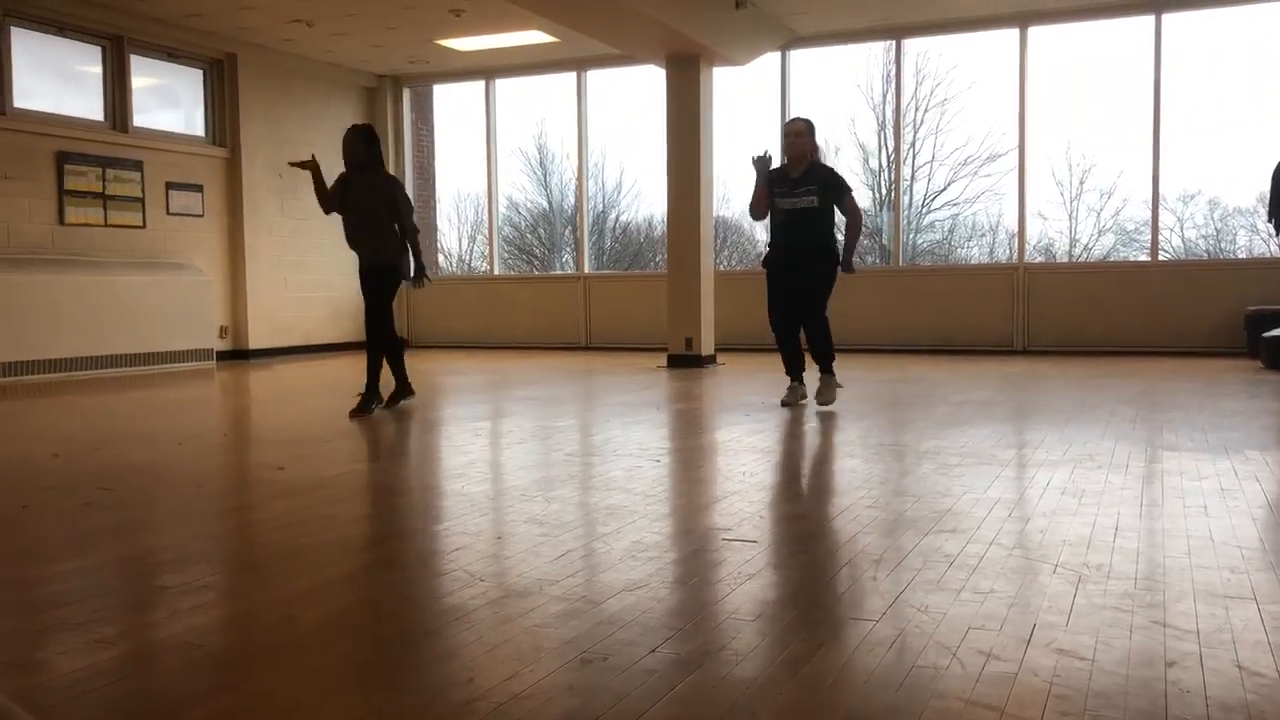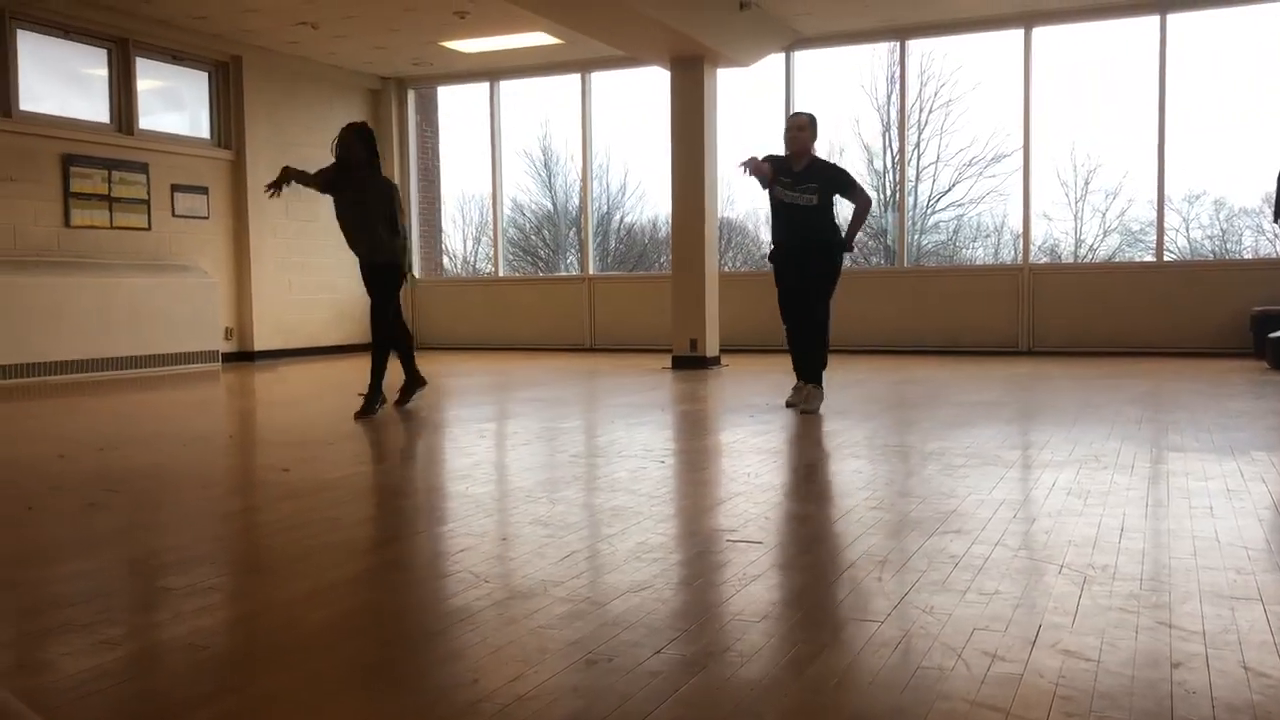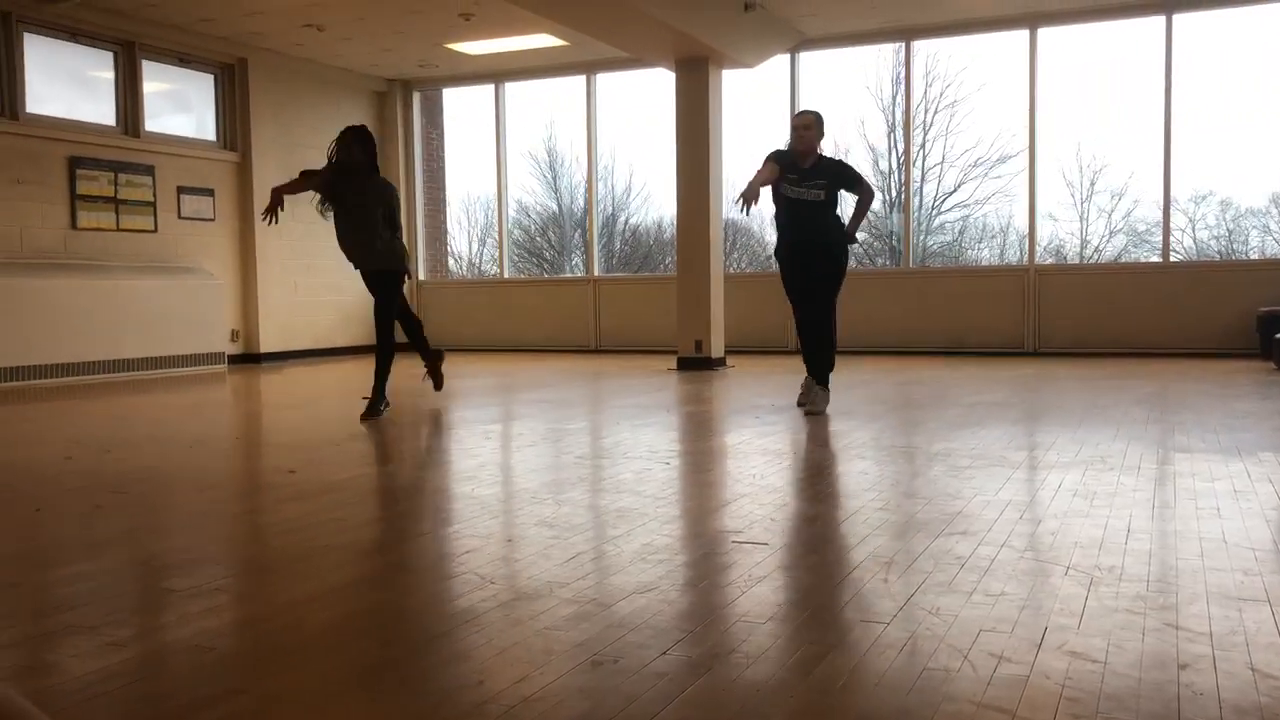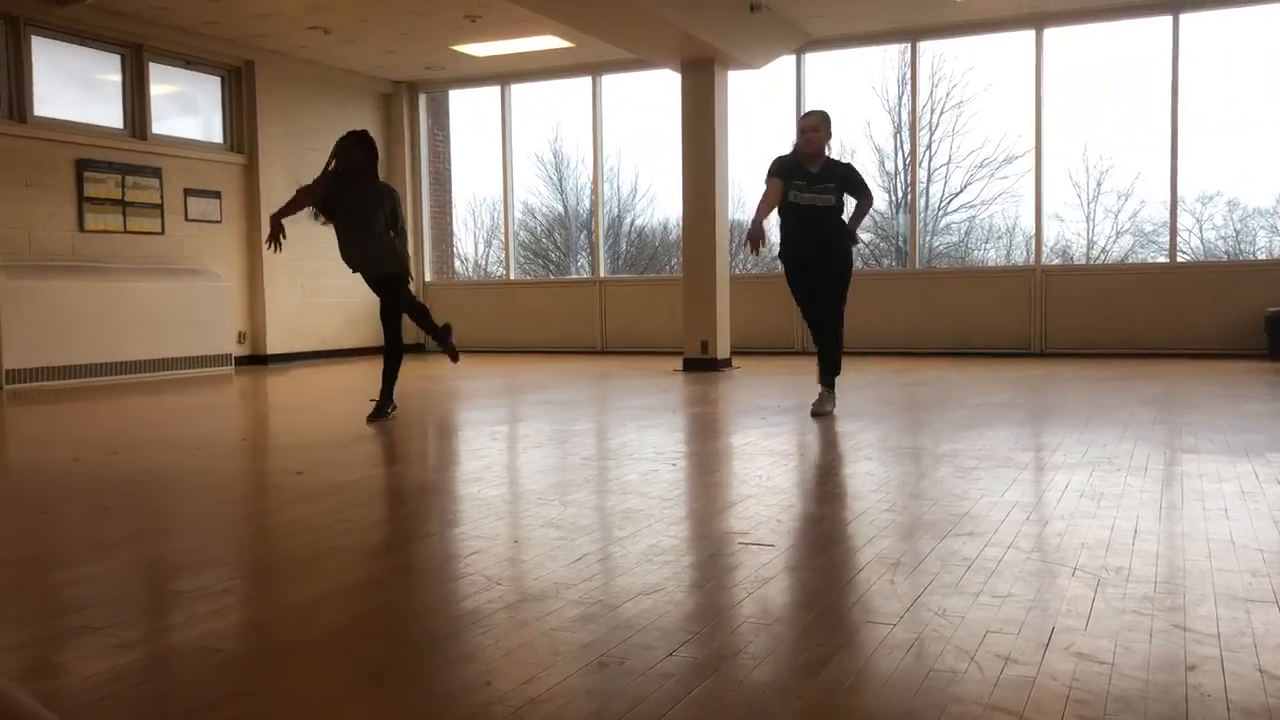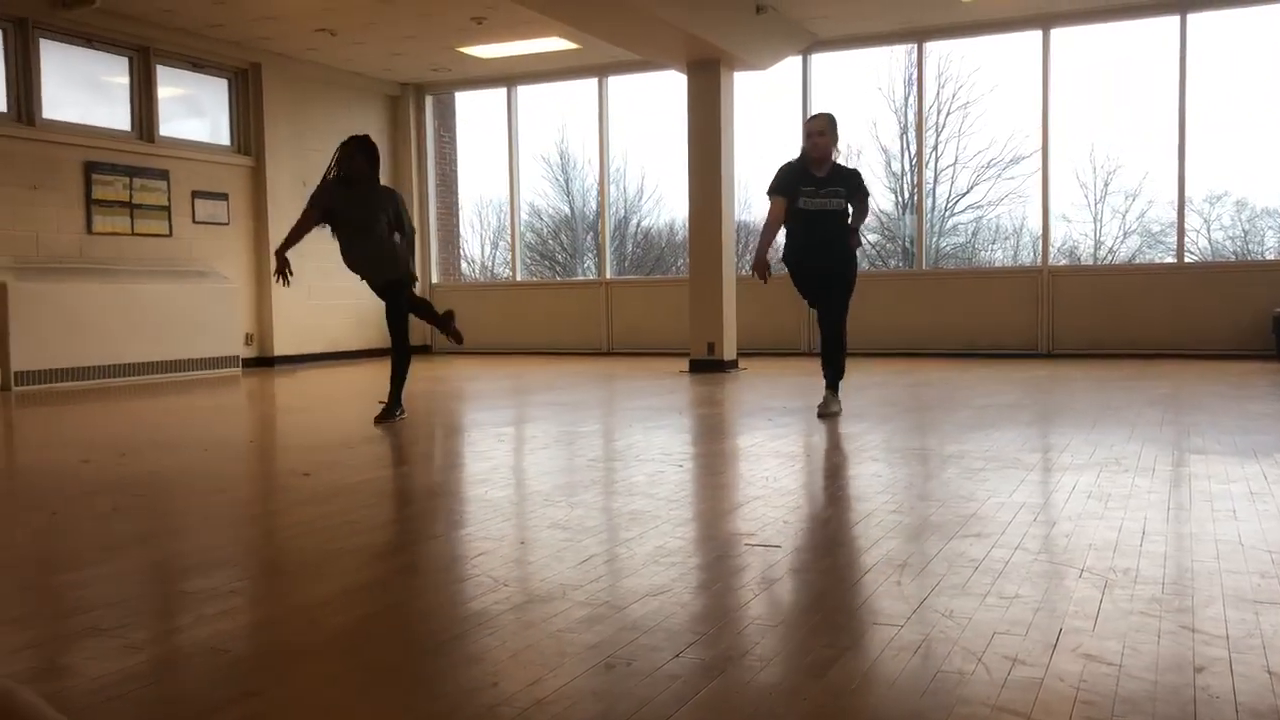
dt=0.1s
person 1, frame 1
left shoulder: (826, 177)
right shoulder: (773, 177)
left elbow: (854, 216)
right elbow: (758, 214)
left wrist: (847, 254)
right wrist: (760, 179)
left hip: (818, 262)
right hip: (780, 261)
left knee: (812, 317)
right knee: (781, 324)
left ankle: (827, 375)
right ankle: (796, 382)
person 1, frame 2
left shoulder: (828, 172)
right shoulder: (775, 165)
left elbow: (864, 201)
right elbow: (762, 174)
left wrist: (848, 237)
right wrist: (755, 165)
left hip: (823, 257)
right hip: (786, 257)
left knee: (814, 315)
right knee: (792, 319)
left ankle: (816, 384)
right ankle: (802, 382)
person 1, frame 3
left shoulder: (835, 169)
right shoulder: (780, 161)
left elbow: (867, 194)
right elbow: (765, 175)
left wrist: (851, 228)
right wrist: (751, 188)
left hip: (829, 254)
right hip: (791, 254)
left knee: (822, 316)
right knee: (804, 317)
left ankle: (820, 386)
right ankle: (811, 375)
person 1, frame 4
left shoulder: (842, 172)
right shoulder: (784, 166)
left elbow: (866, 198)
right elbow: (772, 193)
left wrist: (851, 228)
right wrist: (757, 223)
left hip: (834, 257)
right hip: (796, 257)
left knee: (830, 318)
right knee: (813, 316)
left ankle: (828, 389)
right ankle: (825, 372)
person 1, frame 5
left shoulder: (849, 177)
right shoulder: (789, 174)
left elbow: (862, 207)
right elbow: (776, 214)
left wrist: (855, 230)
right wrist: (761, 253)
left hip: (839, 261)
right hip: (802, 259)
left knee: (833, 322)
right knee: (822, 308)
left ankle: (832, 392)
person 2, frame 1
left shoulder: (388, 184)
right shoulder: (346, 183)
left elbow: (408, 226)
right elbow: (329, 206)
left wrist: (418, 265)
right wrist: (316, 174)
left hip: (389, 262)
right hip: (368, 262)
left knee: (377, 323)
right knee: (381, 323)
left ankle: (370, 394)
right ankle: (402, 384)
person 2, frame 2
left shoulder: (383, 185)
right shoulder: (337, 177)
left elbow: (397, 229)
right elbow: (315, 181)
left wrist: (403, 265)
right wrist: (289, 175)
left hip: (387, 261)
right hip: (368, 260)
left knee: (381, 322)
right knee: (390, 318)
left ankle: (374, 393)
right ankle: (412, 377)
person 2, frame 3
left shoulder: (383, 189)
right shoulder: (334, 179)
left elbow: (394, 230)
right elbow: (306, 181)
left wrist: (401, 262)
right wrist: (279, 192)
left hip: (388, 263)
right hip: (367, 265)
left knee: (384, 325)
right knee: (398, 310)
left ankle: (378, 396)
right ankle: (431, 359)
person 2, frame 4
left shoulder: (385, 193)
right shoulder: (333, 186)
left elbow: (398, 231)
right elbow: (306, 197)
left wrist: (403, 263)
right wrist: (278, 218)
left hip: (391, 268)
right hip: (369, 269)
left knee: (391, 328)
right knee: (405, 305)
left ankle: (386, 399)
right ankle: (441, 335)
person 2, frame 5
left shoulder: (387, 197)
right shoulder: (331, 192)
left elbow: (406, 233)
right elbow: (306, 222)
left wrist: (408, 266)
right wrist: (282, 250)
left hip: (395, 271)
right hip: (371, 274)
left knee: (398, 332)
right knee: (407, 310)
left ankle: (395, 402)
right ankle: (444, 322)
